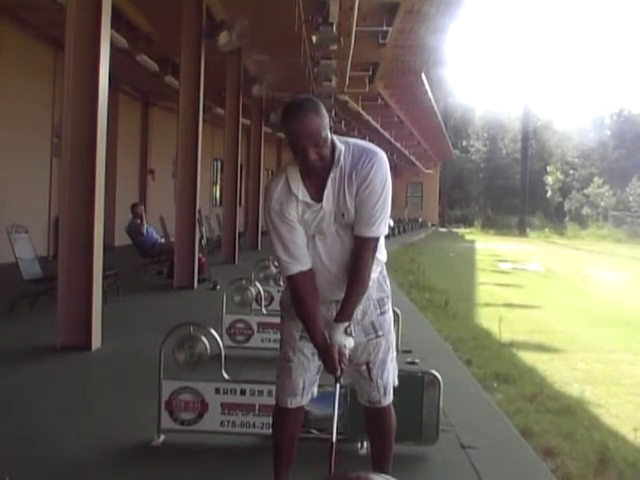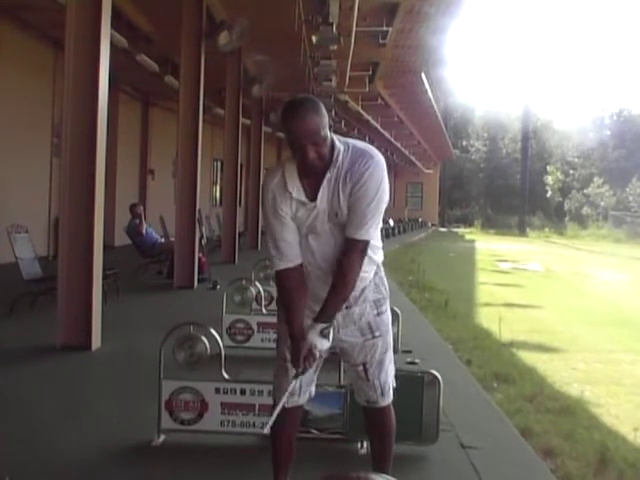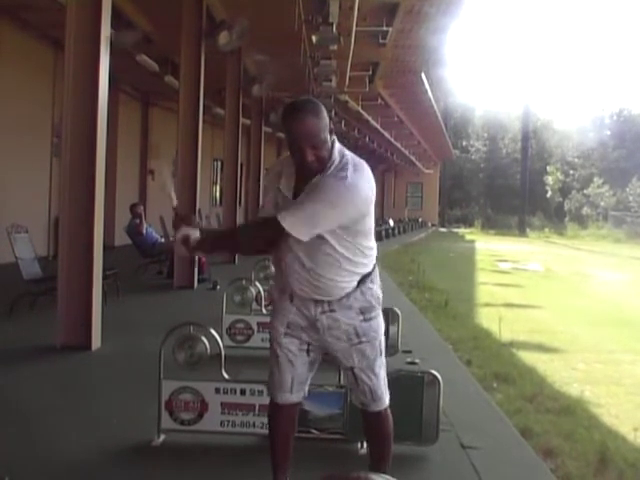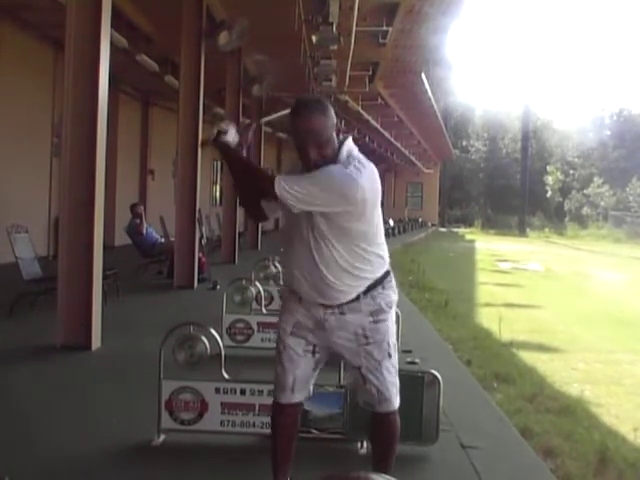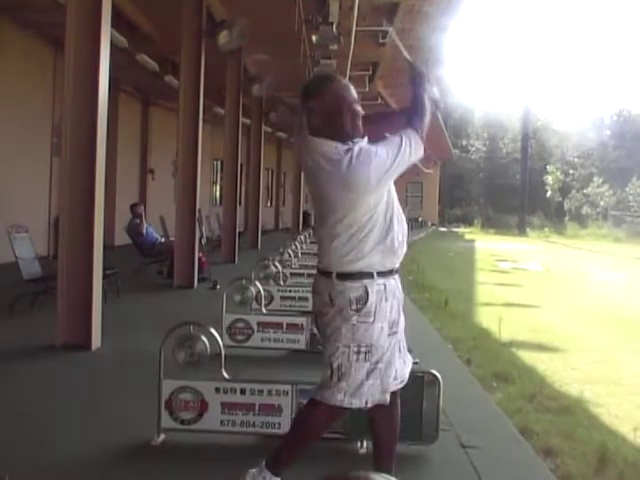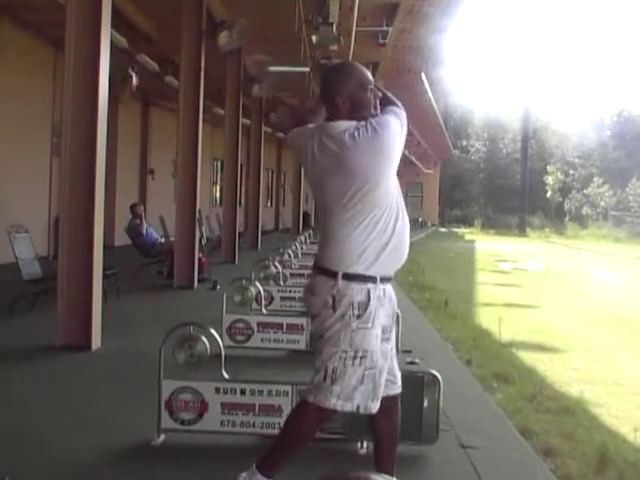
dt=0.4s
person 1, frame 1
left shoulder: (369, 163)
right shoulder: (280, 192)
left elbow: (366, 249)
right elbow: (298, 272)
left wrist: (343, 322)
right wrist: (321, 341)
left hip: (365, 297)
right hip: (307, 301)
left knee: (378, 397)
right knee: (289, 397)
person 1, frame 2
left shoulder: (367, 165)
right shoulder: (276, 185)
left elbow: (355, 252)
right elbow: (288, 267)
left wrist: (323, 323)
right wrist: (294, 334)
left hip: (362, 298)
right hip: (304, 301)
left knee: (377, 397)
right knee: (287, 397)
person 1, frame 3
left shoulder: (350, 181)
right shoulder: (283, 171)
left elbow: (272, 238)
right elbow: (265, 234)
left wrist: (205, 242)
right wrist: (209, 239)
left hip: (351, 303)
right hip: (294, 301)
left knee: (373, 400)
right knee: (283, 396)
person 1, frame 4
left shoulder: (353, 176)
right shoulder: (304, 172)
left elbow: (266, 188)
left wrist: (226, 148)
left hip: (363, 306)
right hip: (304, 304)
left knee: (384, 404)
right knee: (287, 397)
person 1, frame 5
left shoulder: (314, 142)
right shoulder: (356, 164)
right elbow: (414, 139)
right wrist: (421, 89)
left hip: (380, 285)
right hip: (357, 292)
left knee: (388, 387)
right knee: (339, 394)
person 1, frame 6
left shoulder: (313, 141)
right shoulder: (379, 136)
left elbow: (293, 131)
right elbow: (398, 108)
left wrist: (326, 92)
right wrist: (374, 92)
left hip: (370, 289)
right hip: (352, 292)
left knee: (386, 389)
right knee: (328, 397)
